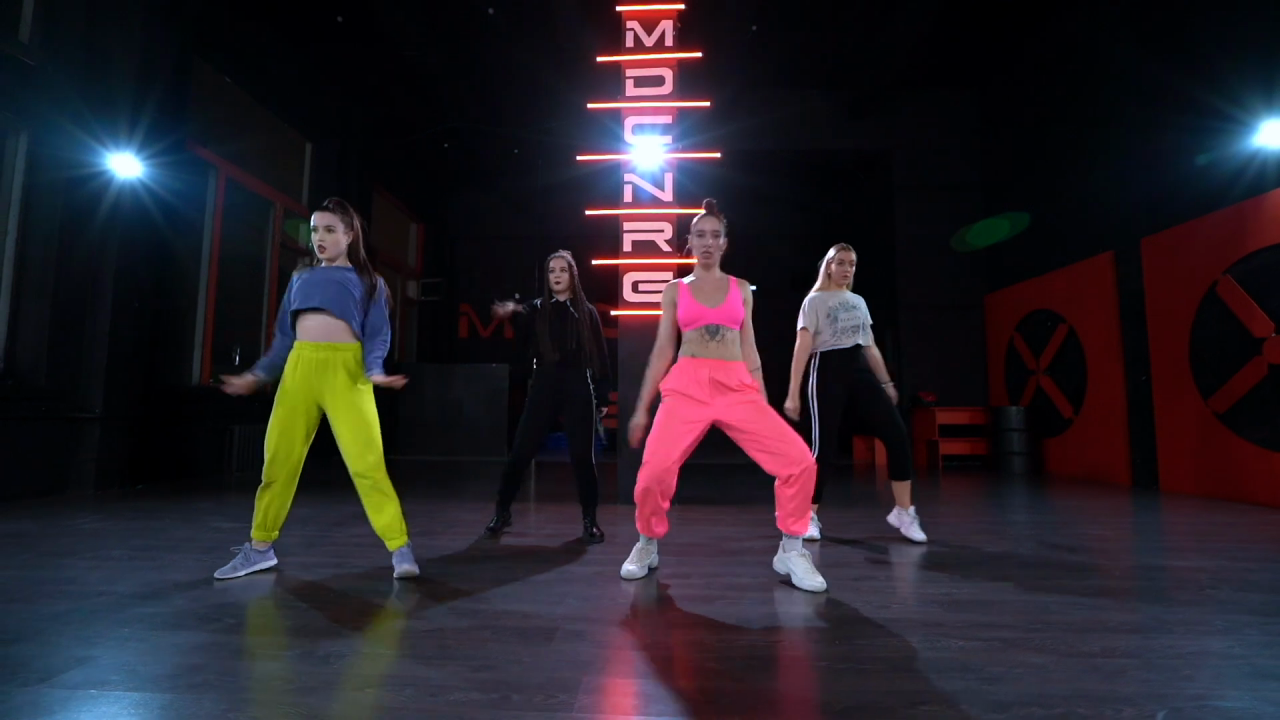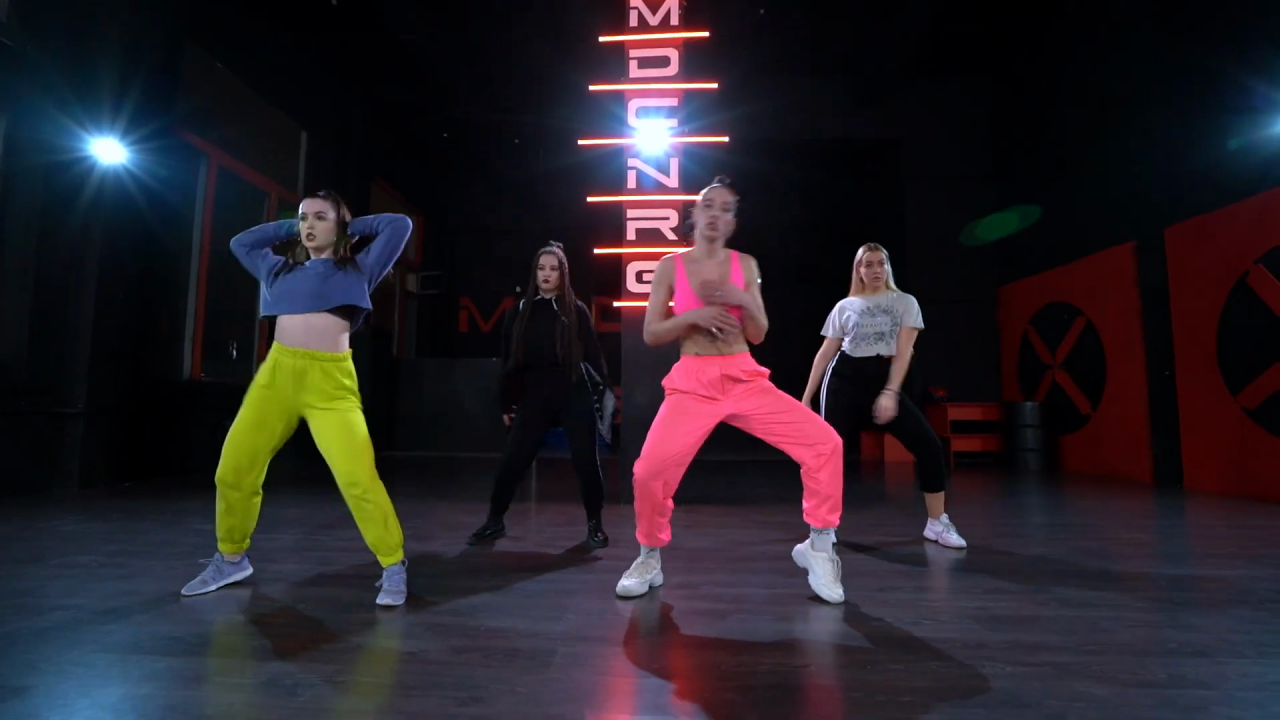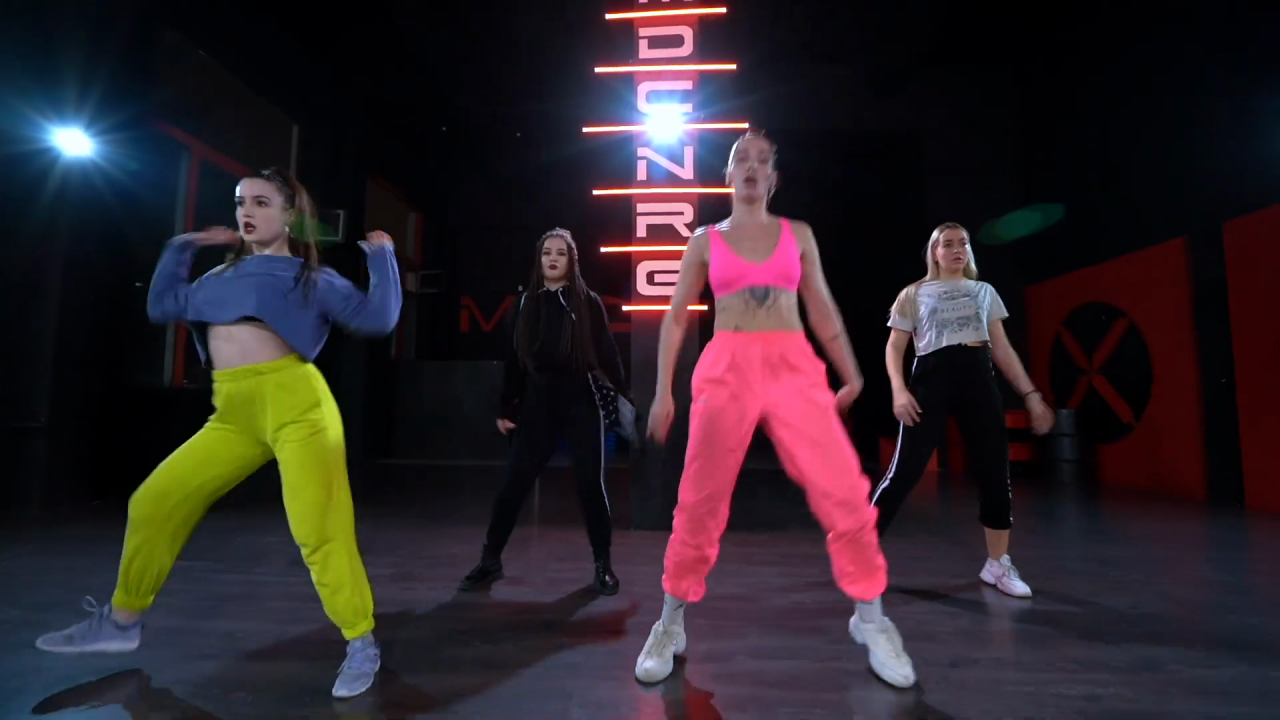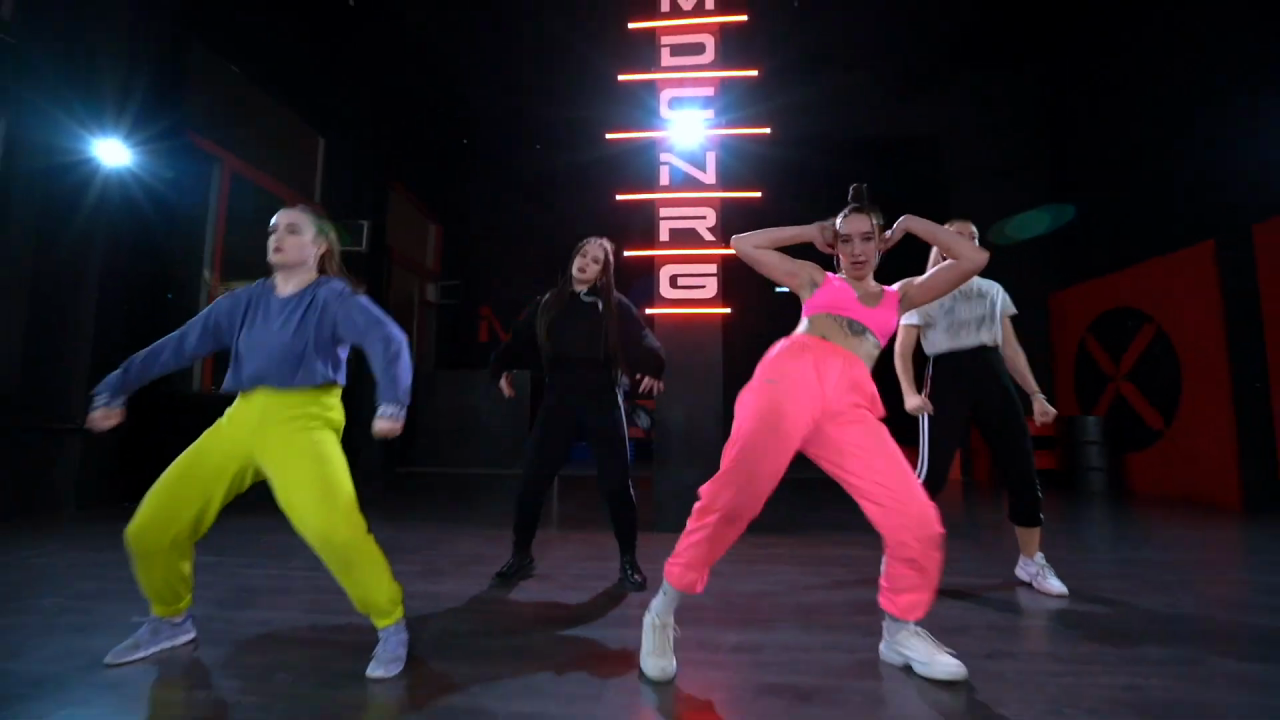
dt=1s
person 1, frame 1
left shoulder: (741, 289)
right shoulder: (676, 290)
left elbow: (748, 348)
right elbow: (662, 351)
left wrist: (761, 404)
right wrist: (642, 407)
left hip: (738, 391)
right hip: (686, 389)
left knee: (798, 462)
right knee: (654, 472)
left ankle: (792, 550)
right ankle: (648, 545)
person 1, frame 2
left shoulder: (746, 265)
right shoulder: (670, 267)
left elbow: (756, 334)
right elbow: (651, 334)
left wrist: (740, 300)
right wrist: (692, 318)
left hip: (745, 381)
right hip: (691, 385)
left knee: (825, 445)
right knee: (650, 470)
left ankle: (818, 548)
right ankle: (649, 560)
person 1, frame 3
left shoulder: (797, 233)
right shoulder: (706, 241)
left elbow: (824, 311)
right elbow: (677, 316)
left wrist: (854, 379)
right wrist: (662, 392)
left hip: (794, 371)
right hip: (725, 371)
left knee: (845, 495)
right knee: (700, 504)
left ankle: (870, 618)
right ankle: (671, 624)
person 1, frame 4
left shoulder: (899, 296)
right shoulder: (815, 277)
left elbow: (972, 259)
right elbow: (744, 244)
left wrist: (911, 224)
right wrist: (810, 232)
left hip: (849, 404)
right hip: (790, 377)
left knee: (918, 523)
right knee: (734, 495)
left ankle: (901, 630)
right ankle: (666, 610)
person 2, frame 1
left shoulder: (369, 282)
right shoulder: (300, 279)
left elbow: (377, 336)
right elbow: (285, 334)
left wrist: (374, 371)
right wrist: (259, 374)
left hip: (346, 372)
right hip: (299, 370)
left knee: (367, 464)
right knee: (278, 463)
left ankle: (400, 551)
right ankle: (260, 548)
person 2, frame 2
left shoulder: (357, 269)
right shoulder: (280, 269)
left elbow: (400, 225)
right elbow: (242, 242)
left wrist: (354, 228)
right wrist: (293, 228)
left hip: (332, 384)
right hip: (277, 378)
left knee: (358, 478)
right knee: (233, 472)
left ankle: (394, 568)
right ankle: (231, 558)
person 2, frame 3
left shoulder: (311, 277)
right shoulder: (222, 275)
left elbow: (381, 319)
right elbow: (162, 308)
left wrist: (381, 257)
right wrist: (183, 246)
left hip: (297, 405)
right hip: (234, 412)
left knee: (318, 527)
right knee: (155, 506)
left ankle: (362, 643)
right ankle: (119, 622)
person 2, frame 4
left shoulder: (335, 300)
right shoulder: (241, 300)
left elbow: (390, 344)
right elbow: (177, 346)
left wrist: (392, 403)
right wrist: (112, 389)
left hip: (302, 422)
right hip: (241, 420)
left knee: (333, 529)
right knee: (151, 528)
left ankle: (391, 626)
right ankle: (168, 620)
person 3, frame 1
left shoulder: (858, 302)
right shoulder: (815, 301)
right elbow: (803, 348)
left wrist: (887, 383)
right wrist: (793, 393)
left hip: (860, 372)
right hip: (828, 371)
left knee: (897, 436)
right knee: (824, 447)
left ankle: (904, 512)
right ankle: (809, 517)
person 3, frame 2
left shoulder: (905, 302)
right shoulder: (844, 307)
left elbow: (904, 352)
right elbow: (825, 353)
left wrist: (890, 392)
right wrist: (806, 397)
left hip: (881, 382)
right hip: (844, 378)
left knee: (929, 446)
left ankle: (938, 523)
person 3, frame 3
left shoulder: (983, 292)
right shoulder: (914, 294)
left elbow: (1001, 347)
right elbow: (894, 347)
left wrist: (1030, 394)
right wrist: (899, 389)
left hip: (977, 376)
right hip: (930, 376)
left knee: (995, 474)
right knee: (904, 471)
left ankle: (998, 564)
person 3, frame 4
left shoulder: (993, 289)
left elbow: (1010, 344)
right elbow: (903, 345)
left wrist: (1035, 394)
right wrist: (910, 391)
left hip: (993, 376)
right hip: (945, 376)
left knee: (1023, 470)
right knee: (932, 473)
left ankle: (1032, 562)
person 4, frame 1
left shoulder: (586, 312)
right shoulder: (537, 309)
left elbow: (600, 356)
right elbow: (523, 330)
left wrist: (603, 397)
right wrist: (512, 309)
left hip: (579, 388)
right hip: (544, 386)
left knee: (582, 456)
right knee: (520, 453)
left ankle: (589, 520)
right ankle: (502, 513)
person 4, frame 2
left shoulder: (576, 310)
right shoulder: (523, 309)
left elbow: (591, 353)
right elbow: (511, 358)
left wrist: (603, 391)
right wrist: (507, 402)
left hip: (575, 393)
right hip: (535, 395)
left knee: (586, 460)
right knee: (514, 460)
left ankle: (595, 524)
right ankle: (495, 522)
person 4, frame 3
left shoulder: (587, 302)
right shoulder: (526, 303)
left elbow: (606, 353)
right elbow: (514, 359)
left wrist: (620, 394)
right wrist: (506, 408)
left hip: (581, 403)
right hip: (536, 403)
left knee: (590, 485)
right knee: (514, 484)
left ankle: (602, 564)
right ankle: (491, 561)
person 4, frame 4
left shoulder: (612, 304)
right shoulder: (550, 303)
left elbow: (643, 340)
right elbow: (520, 338)
left wrist: (651, 370)
right wrist: (502, 368)
left hip: (602, 399)
right hip: (558, 398)
left knee: (617, 484)
right knee: (532, 483)
left ankle: (628, 561)
right ankle: (520, 557)
